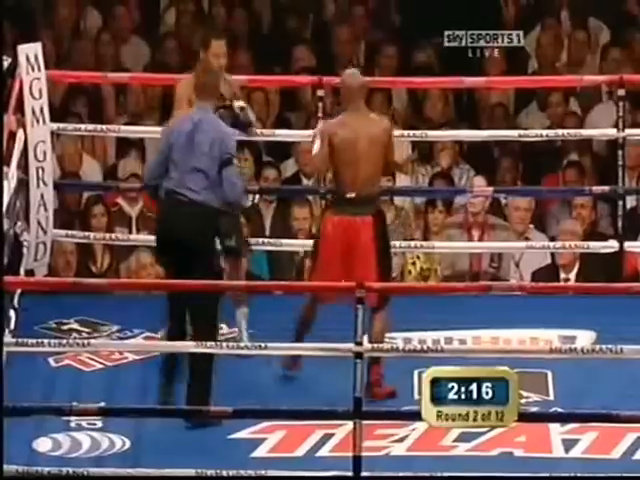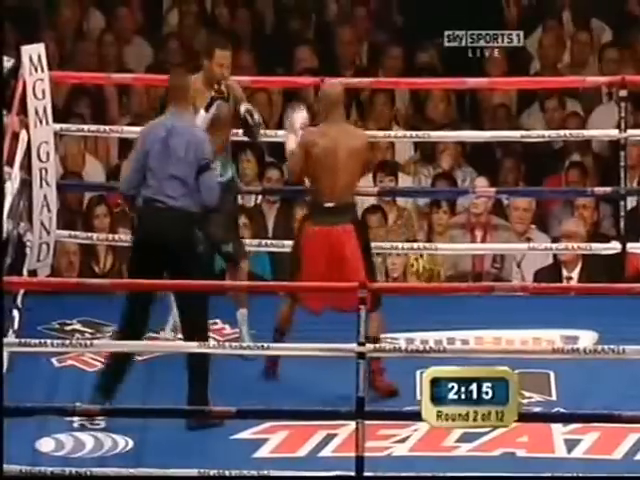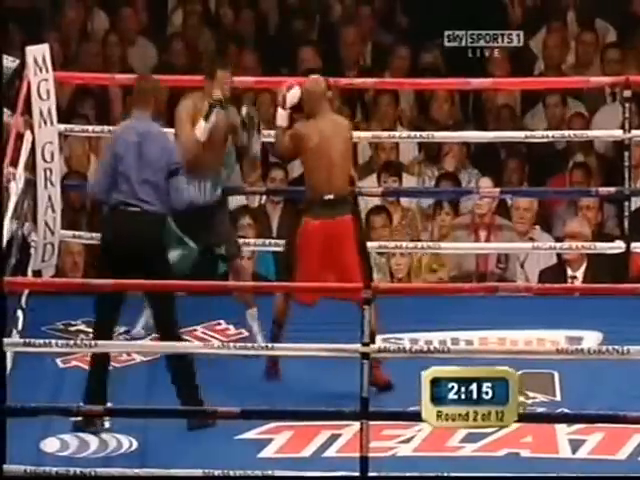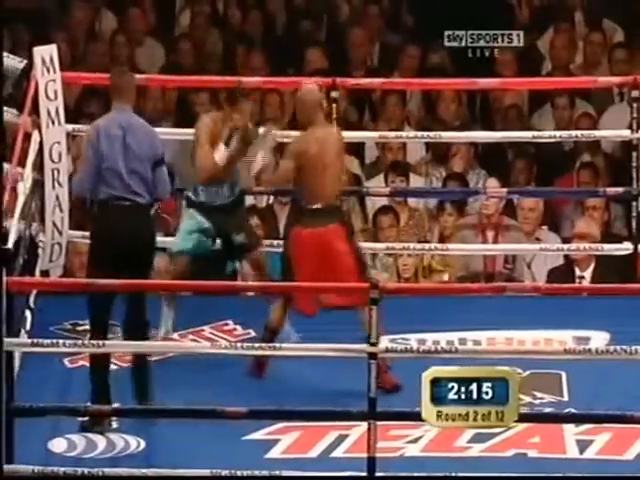
dt=0.2s
person 1, frame 1
left shoulder: (175, 125)
right shoulder: (223, 132)
left elbow: (150, 176)
right elbow: (233, 193)
right wrist: (240, 191)
left hip: (169, 215)
right hip: (200, 221)
left knee: (177, 305)
right knee: (203, 312)
left ankle: (168, 383)
right ankle: (197, 403)
person 1, frame 2
left shoulder: (149, 132)
right shoulder: (198, 137)
left elbow: (128, 187)
right elbow: (209, 197)
right wrist: (192, 201)
left hip: (149, 223)
right hip: (181, 227)
left knee: (135, 311)
right knee: (194, 319)
left ankle: (104, 393)
right ankle: (198, 407)
person 1, frame 3
left shoulder: (117, 135)
right shoulder: (165, 141)
left elbow: (96, 191)
right elbow: (178, 200)
left hip: (118, 228)
right hip: (151, 230)
left knee: (104, 320)
right knee: (167, 323)
left ankle: (93, 409)
right ankle: (193, 405)
person 1, frame 4
left shoulder: (98, 130)
right shoulder: (149, 133)
left elbow: (81, 188)
right elbow: (163, 191)
left hip: (109, 221)
right hip: (140, 223)
left knee: (100, 317)
right knee: (137, 312)
left ankle: (101, 408)
right ankle: (143, 395)
person 2, frame 1
left shoulder: (330, 128)
right shoulder: (383, 126)
left elbow: (316, 171)
right elbow: (387, 169)
left wrist: (317, 142)
left hip: (337, 213)
right hip: (369, 213)
left knee: (318, 289)
right knee: (378, 300)
left ankle: (294, 353)
right ankle: (374, 378)
person 2, frame 2
left shoulder: (310, 136)
right shoulder: (362, 138)
left elbow: (294, 173)
left wrist: (293, 133)
left hip: (316, 221)
right hip: (347, 223)
left knee: (294, 292)
right knee: (371, 300)
left ankle: (273, 360)
right ankle: (376, 373)
person 2, frame 3
left shoulder: (300, 130)
right shoulder: (345, 125)
left elbow: (282, 151)
left wrist: (283, 109)
left hip: (314, 215)
right hip: (344, 213)
right knee: (364, 294)
left ankle: (273, 358)
right ankle: (374, 365)
person 2, frame 4
left shoulder: (299, 144)
right shoulder: (337, 136)
left elbow: (276, 180)
left wrist: (263, 172)
left hip: (305, 224)
right hip: (333, 222)
left knee: (287, 293)
right knee: (363, 297)
left ankle: (261, 358)
right ankle: (381, 369)
person 3, frame 1
left shoulder: (230, 85)
right shoulder: (187, 85)
left elbow: (245, 126)
left wrist: (245, 116)
left knee: (235, 253)
left ankle: (242, 328)
person 3, frame 2
left shoulder: (234, 90)
right shoulder: (190, 88)
left elbow: (254, 134)
left wrist: (250, 118)
right wrist: (208, 109)
left hip: (222, 178)
left knee: (235, 257)
left ankle: (244, 330)
person 3, frame 3
left shoulder: (228, 112)
right shoulder: (188, 106)
left elbow: (244, 151)
right elbow: (185, 153)
left wrist: (247, 130)
right wrist: (208, 119)
left hip: (213, 196)
left knee: (236, 262)
left ankle: (255, 330)
right ankle: (148, 317)
person 3, frame 4
left shoulder: (247, 130)
right shoulder: (207, 124)
left elbow: (250, 164)
right elbow: (202, 173)
right wrist: (227, 146)
left hip: (230, 199)
right hip: (201, 201)
left knee: (258, 261)
right knee: (181, 267)
right ankle: (166, 324)
